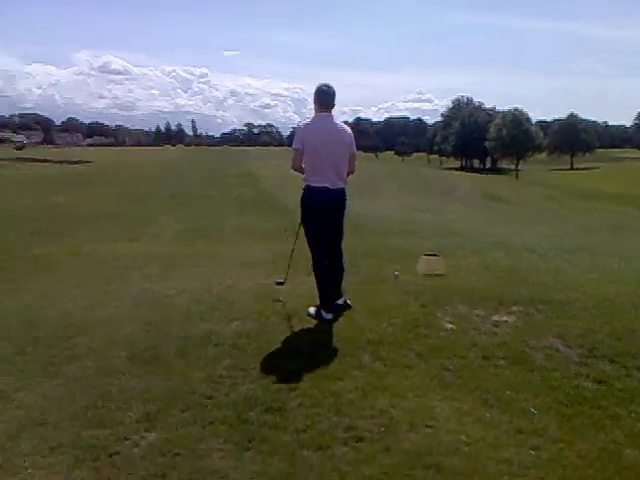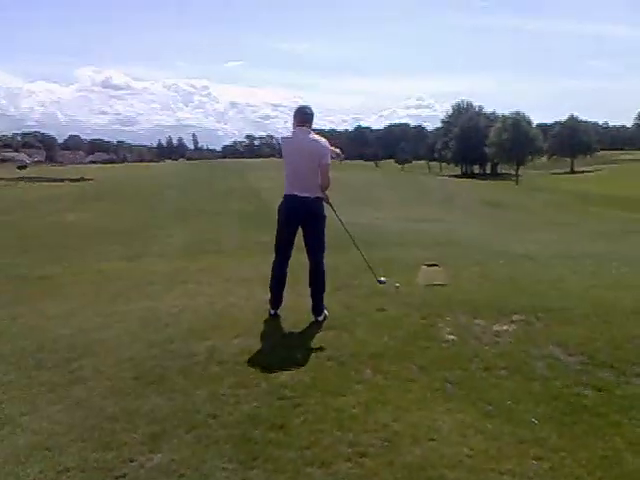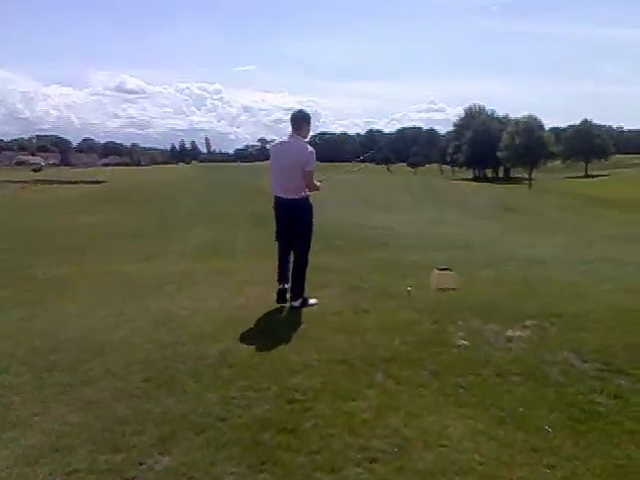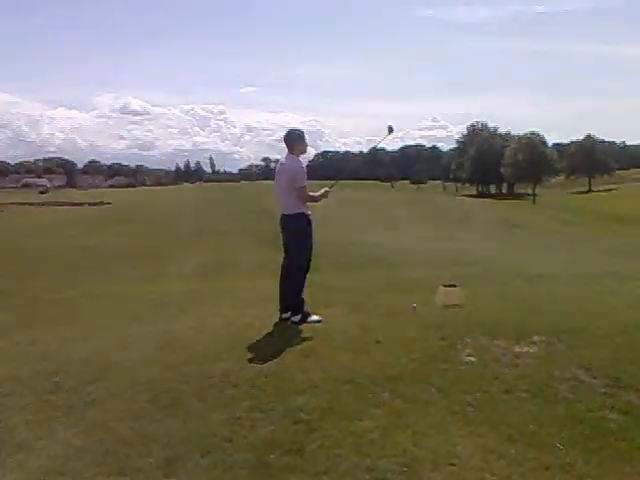
dt=1s
person 1, frame 1
left shoulder: (304, 129)
right shoulder: (346, 131)
left elbow: (296, 165)
right elbow: (351, 169)
left hip: (314, 195)
right hip: (338, 195)
left knee: (320, 252)
right knee: (335, 248)
left ankle: (327, 308)
right ankle: (338, 297)
person 1, frame 2
left shoulder: (285, 141)
right shoulder: (321, 144)
right elbow: (325, 180)
right wrist: (323, 192)
left hip: (290, 204)
right hip: (313, 206)
left knee: (281, 256)
right knee: (316, 259)
left ankle: (275, 305)
right ankle: (318, 310)
person 1, frame 3
left shoulder: (275, 147)
right shoulder: (307, 151)
left elbow: (279, 175)
right elbow: (309, 184)
right wrist: (317, 186)
left hip: (280, 202)
right hip: (299, 205)
left knee: (284, 247)
right knee: (301, 251)
left ankle: (282, 284)
right ankle: (296, 297)
person 1, frame 4
left shoulder: (282, 164)
right shoulder: (298, 166)
right elbow: (303, 196)
left wrist: (314, 197)
right wrist: (319, 195)
left hip: (286, 218)
right hip: (298, 219)
left knee: (289, 264)
right knee: (301, 265)
left ankle: (286, 309)
right ankle: (297, 312)
